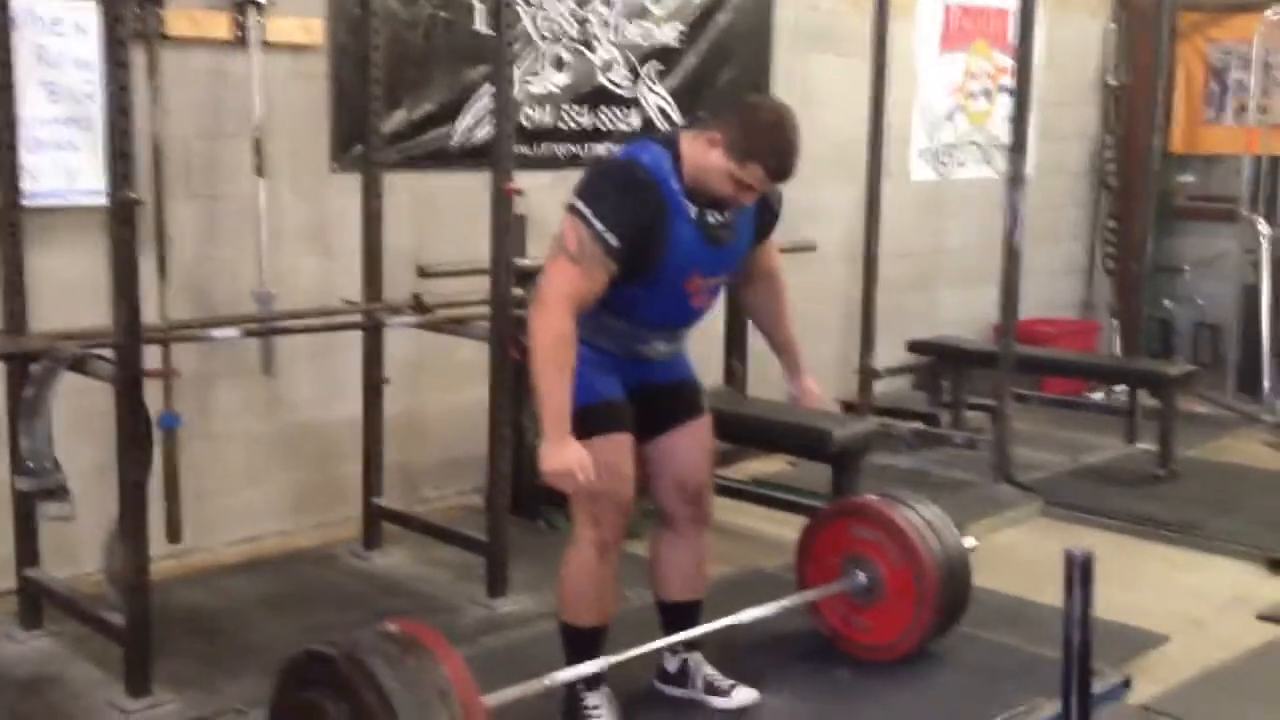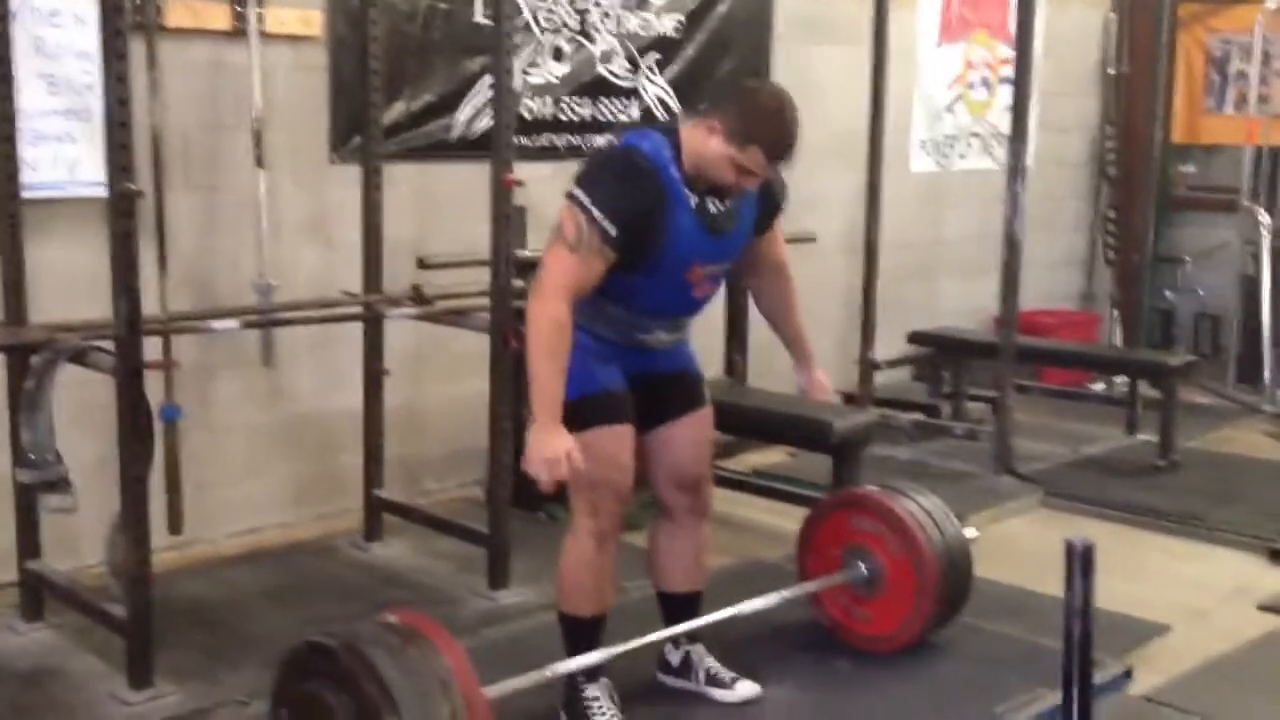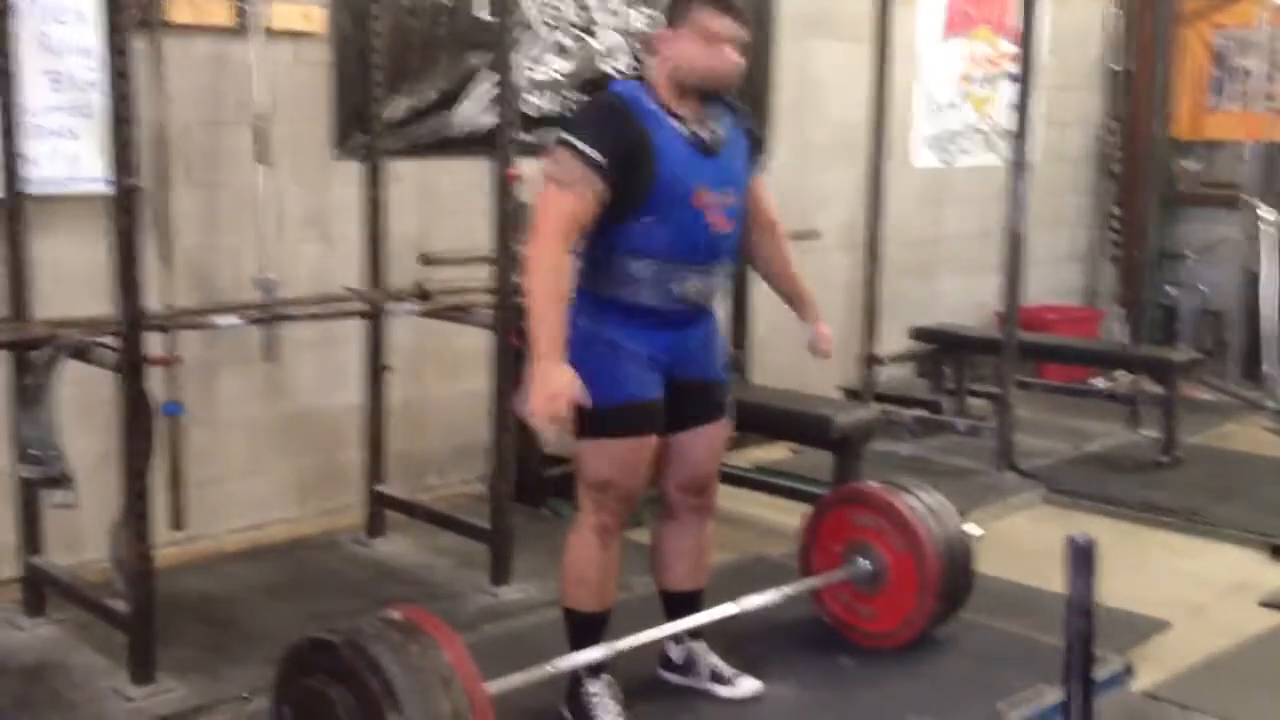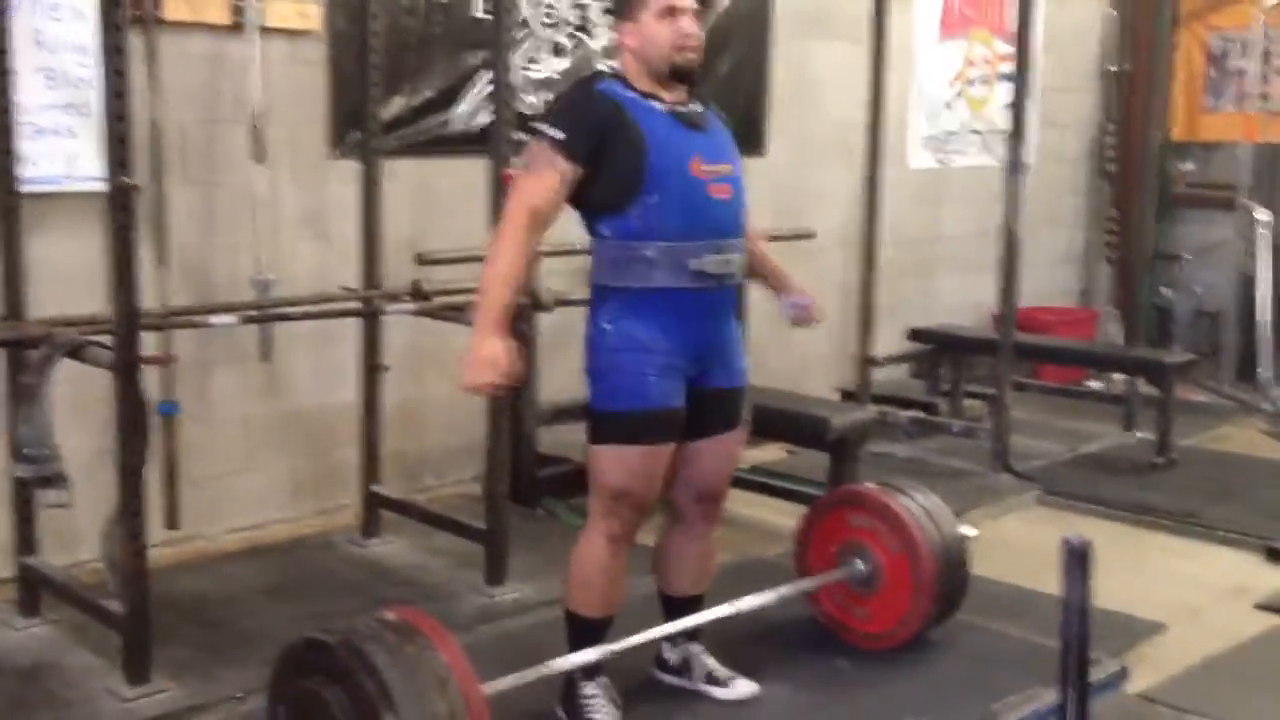
dt=0.3s
person 1, frame 1
left shoulder: (753, 198)
right shoulder: (629, 188)
left elbow: (760, 279)
right elbow: (553, 307)
left wrist: (795, 370)
right wrist: (556, 435)
left hip: (659, 357)
right hip: (589, 358)
left knee: (689, 506)
right knee: (604, 520)
left ankle: (680, 661)
person 1, frame 2
left shoulder: (757, 188)
right shoulder: (628, 177)
left elbow: (768, 271)
right elbow: (551, 296)
left wrist: (805, 362)
right wrist: (545, 425)
left hip: (663, 346)
right hip: (589, 347)
left knee: (688, 497)
right knee: (601, 510)
left ankle: (680, 651)
person 1, frame 3
left shoulder: (734, 127)
right shoulder: (612, 120)
left elbow: (760, 227)
right elbow: (550, 239)
left wrist: (808, 311)
right wrist: (551, 361)
left hip: (696, 334)
right hip: (619, 336)
left knee: (693, 496)
right knee: (608, 507)
left ankle: (684, 649)
person 1, frame 4
left shoulder: (706, 117)
right shoulder: (592, 110)
right elbow: (523, 217)
left wrist: (784, 285)
right wrist: (489, 329)
left hip: (719, 335)
right hip: (639, 337)
left knee: (702, 504)
right knee: (618, 515)
left ankle: (680, 650)
